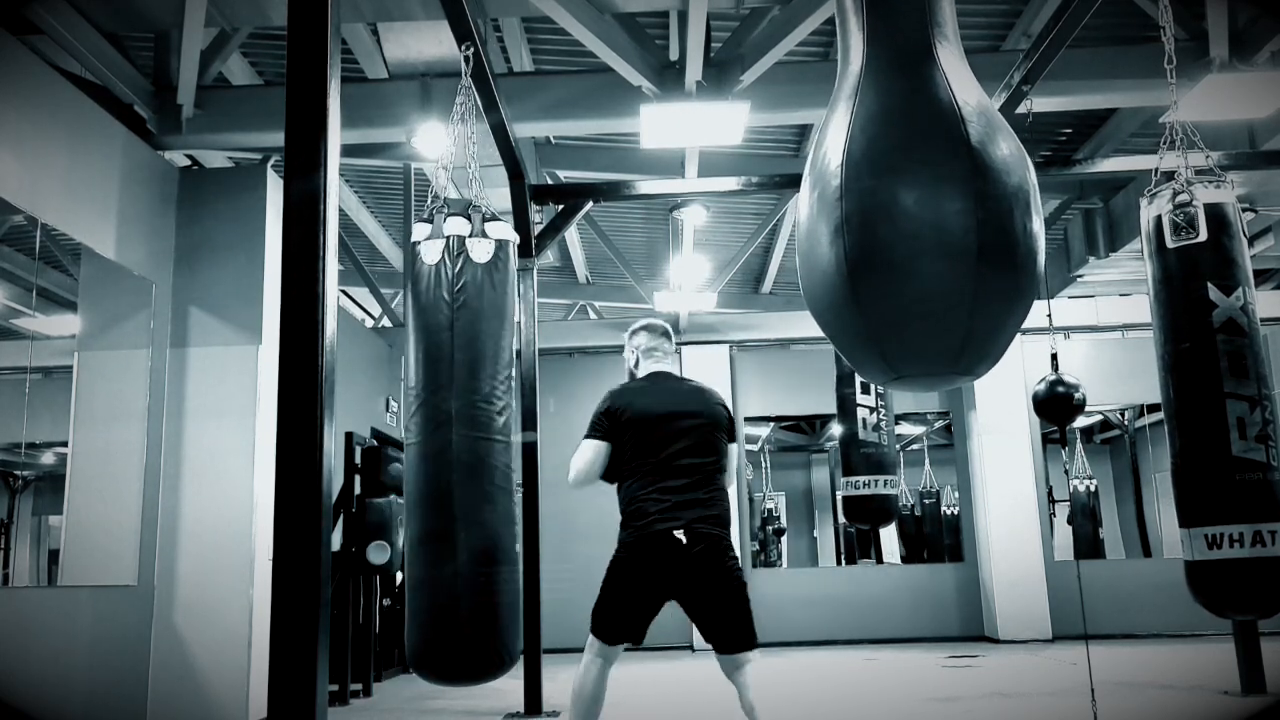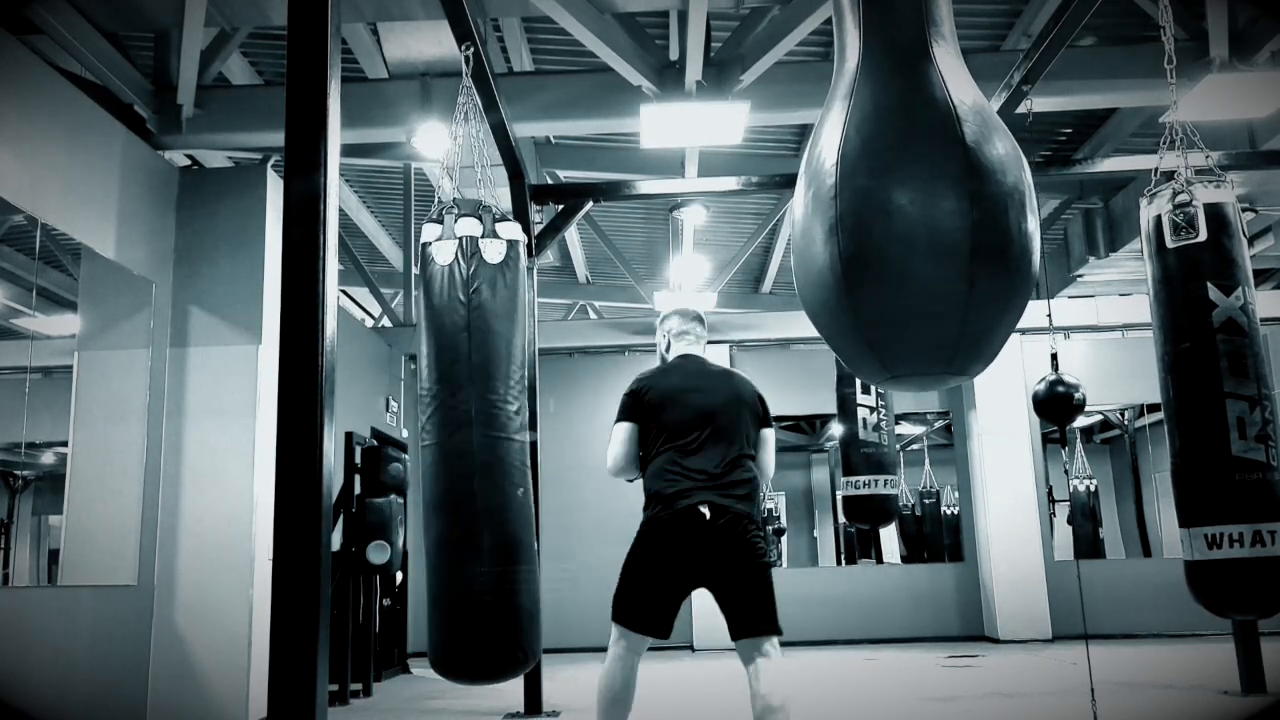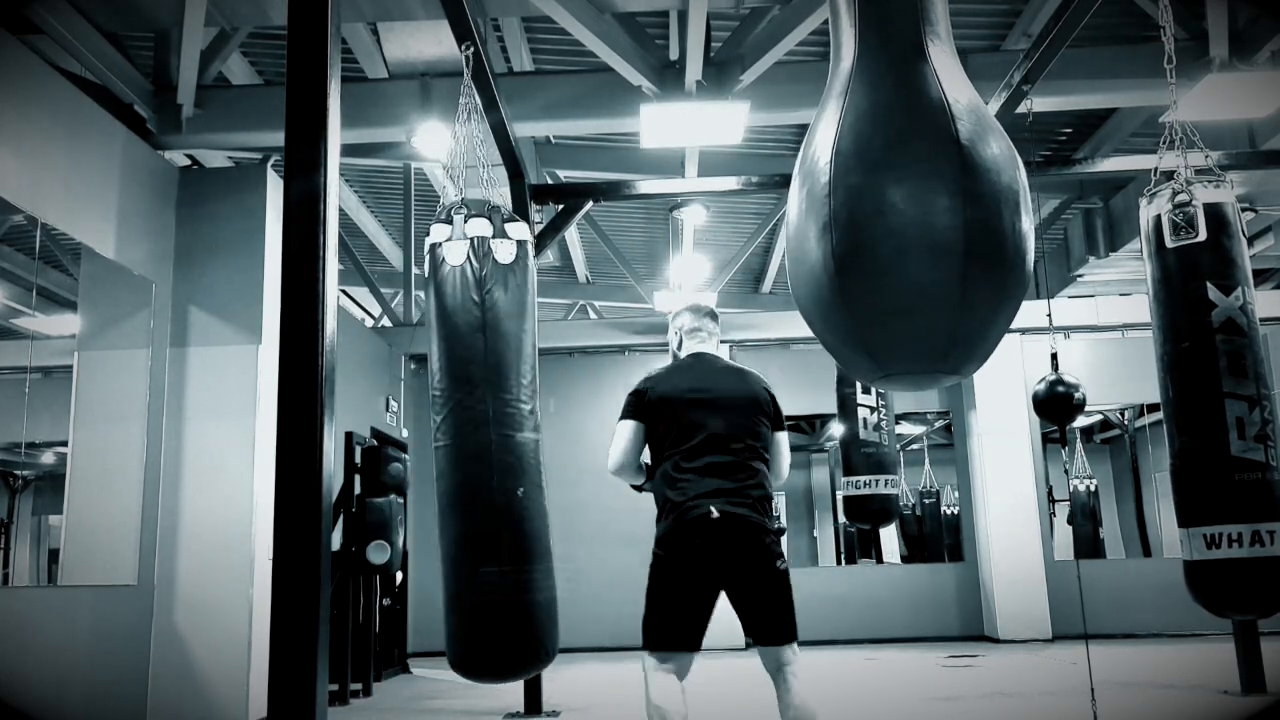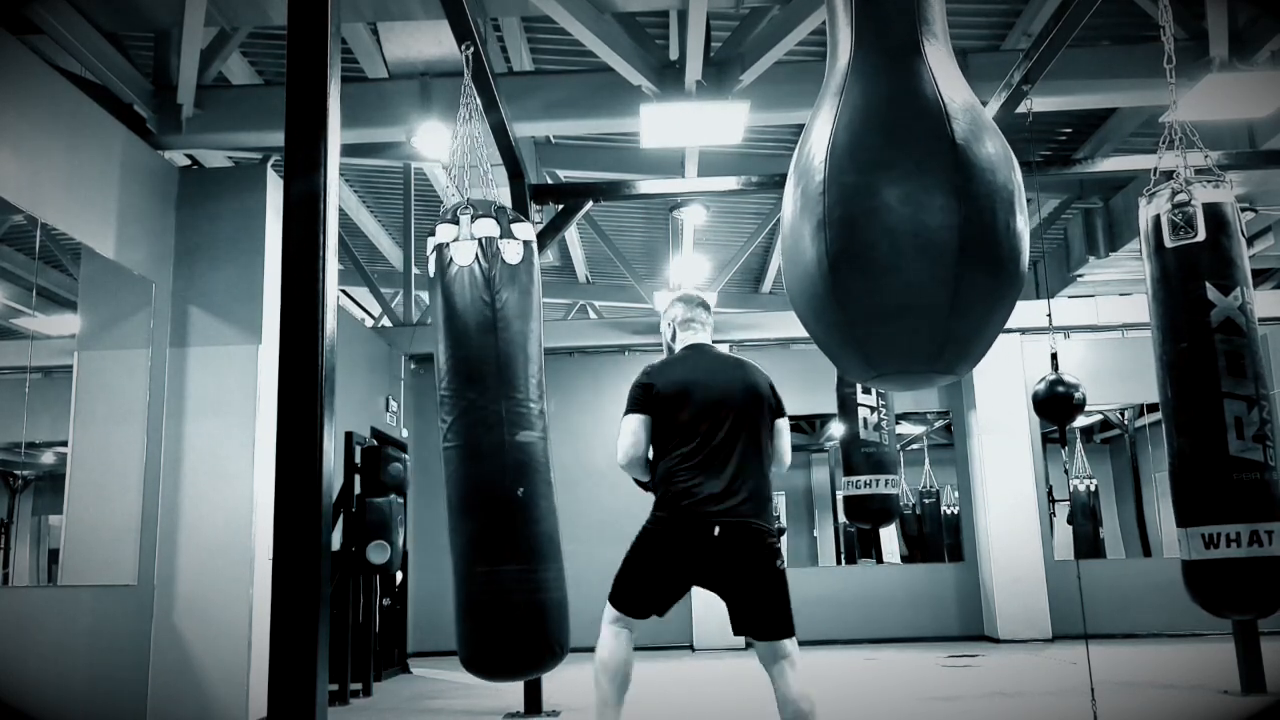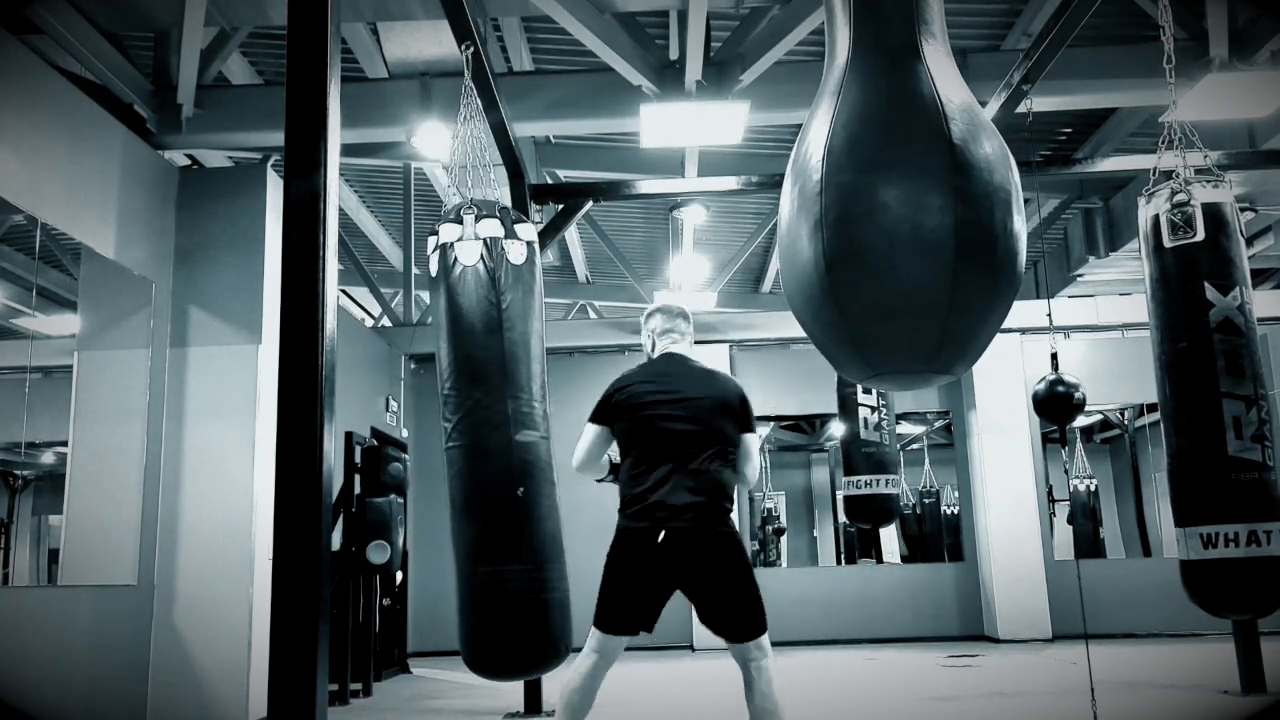
dt=0.2s
person 1, frame 1
left shoulder: (618, 402)
right shoulder: (713, 402)
left elbow: (580, 476)
left wrist: (614, 468)
left hip: (647, 543)
right hip: (712, 543)
left knee: (599, 654)
right knee: (739, 665)
person 1, frame 2
left shoulder: (646, 386)
right shoulder: (745, 388)
left elbow: (617, 465)
right elbow: (766, 470)
left hip: (669, 526)
right hip: (739, 526)
left knee: (625, 647)
right knee: (762, 658)
person 1, frame 3
left shoulder: (651, 388)
right shoulder: (758, 386)
left elbow: (618, 463)
right elbow: (779, 473)
left wrist: (648, 476)
left hip: (685, 533)
right hip: (753, 533)
left knee: (663, 667)
right knee: (784, 669)
person 1, frame 4
left shoulder: (654, 378)
right shoulder: (757, 378)
left elbow: (628, 458)
right elbow: (781, 459)
left hip: (676, 528)
right hip: (750, 533)
left knee: (617, 622)
right knee: (782, 660)
person 1, frame 5
left shoulder: (624, 387)
right shoulder: (729, 390)
left elbow: (582, 463)
right elbow: (749, 474)
left hip: (642, 535)
right hip: (712, 536)
left knee: (600, 650)
right knee: (755, 655)
